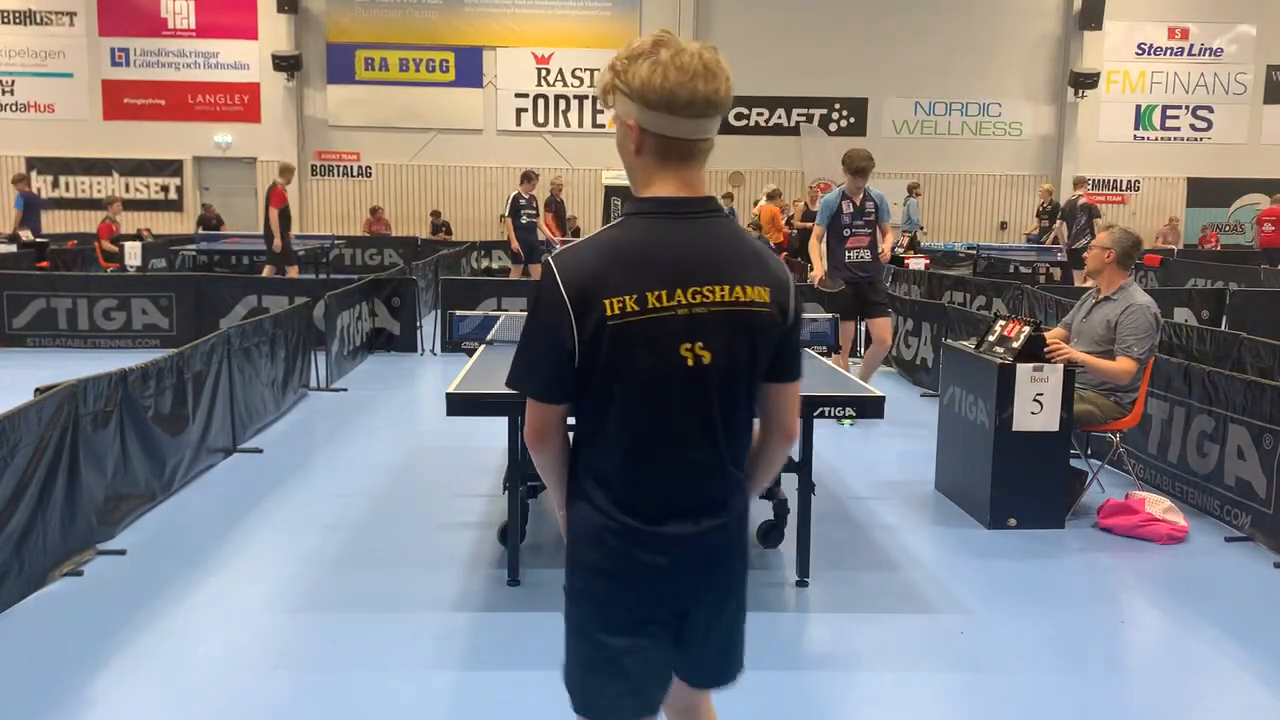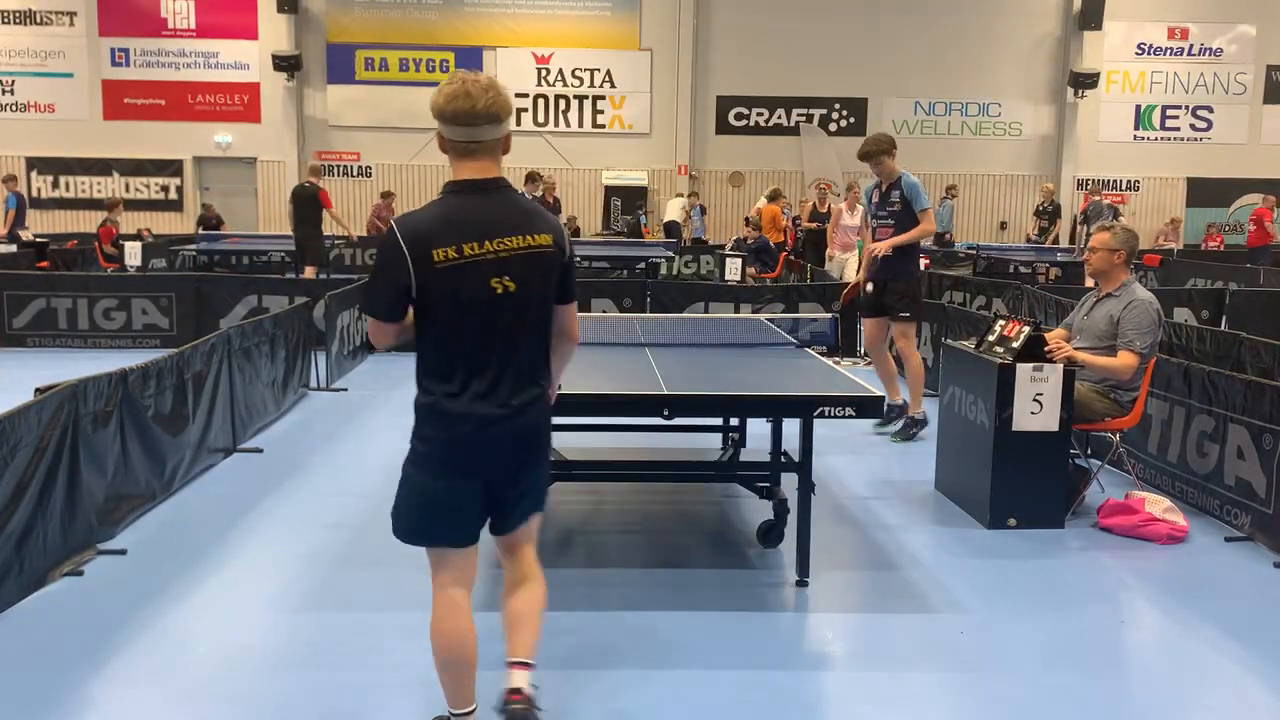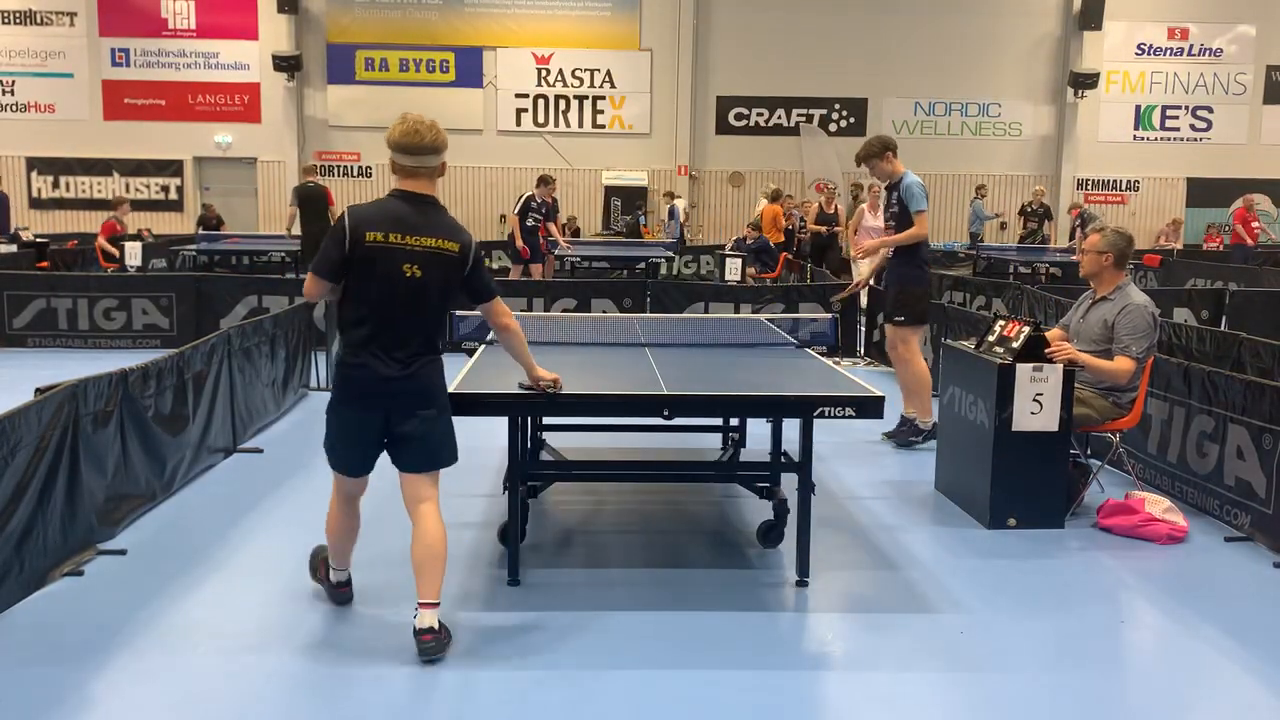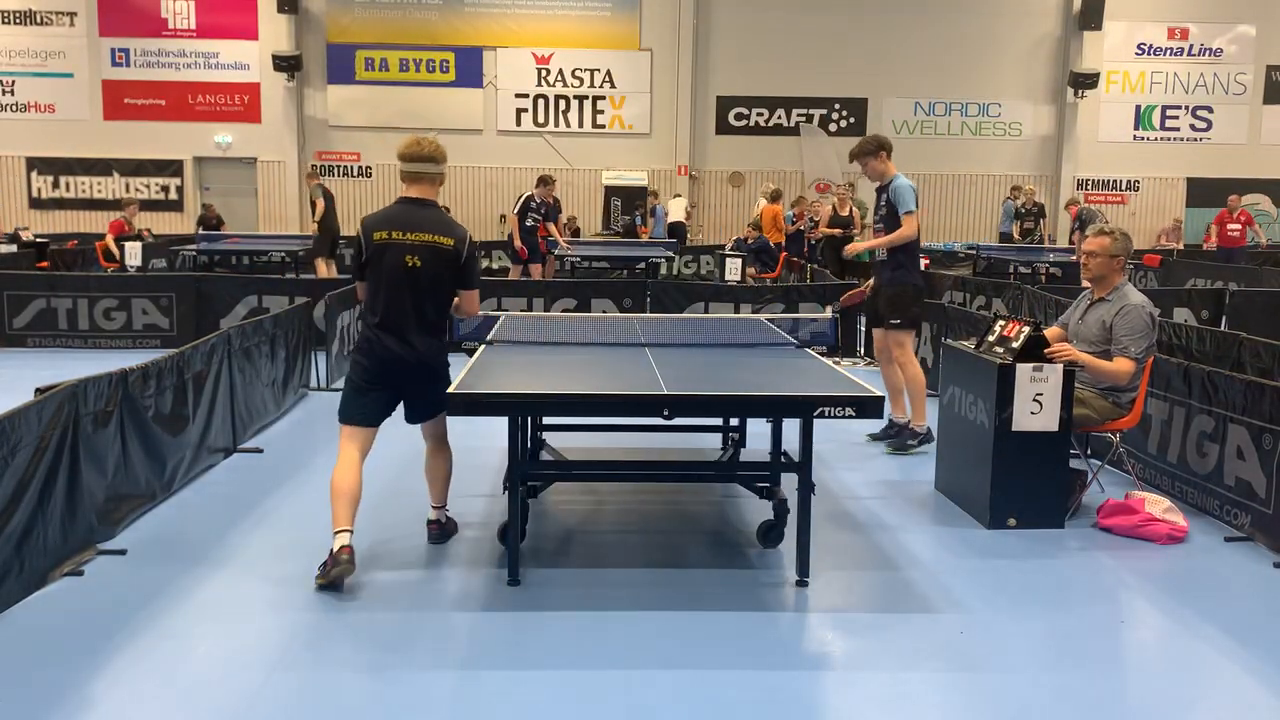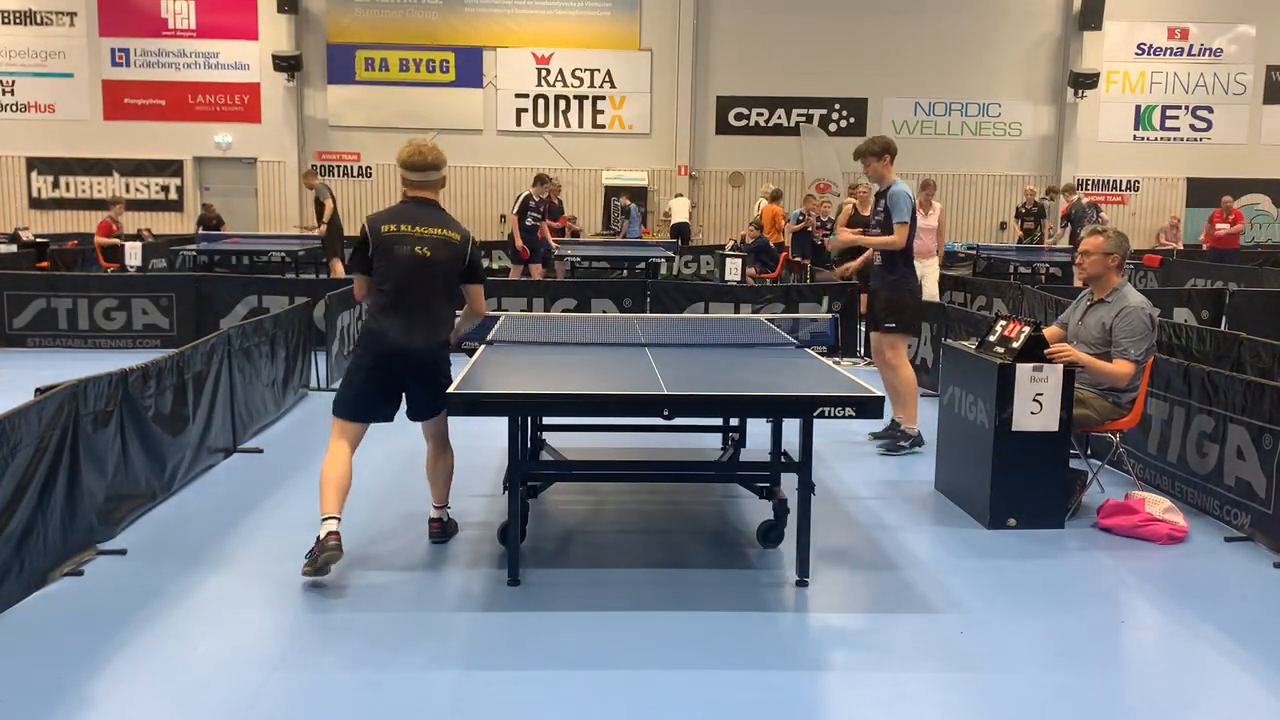
dt=0.7s
person 1, frame 1
left shoulder: (577, 272)
right shoulder: (766, 272)
left elbow: (542, 429)
right elbow: (782, 429)
left wrist: (571, 508)
left hip: (612, 550)
right hip: (718, 545)
person 1, frame 2
left shoulder: (412, 232)
right shoulder: (546, 226)
left elbow: (383, 332)
right elbow: (567, 334)
left hip: (449, 433)
right hip: (524, 428)
left knee: (453, 582)
right knee: (521, 553)
person 1, frame 3
left shoulder: (357, 220)
right shoulder: (458, 239)
left elbow: (313, 291)
right elbow: (500, 318)
right wrist: (533, 369)
left hip: (359, 381)
right hip: (421, 385)
left knee: (346, 491)
right knee: (424, 503)
left ankle: (338, 576)
right ankle: (428, 620)
person 1, frame 4
left shoulder: (372, 226)
right shoulder: (457, 236)
left elbow: (363, 292)
right elbow: (470, 308)
left hip: (375, 354)
right hip: (428, 356)
left knee: (351, 449)
right knee: (436, 438)
left ankle: (342, 545)
right ankle: (439, 519)
person 1, frame 5
left shoulder: (376, 225)
right shoulder: (460, 236)
left elbow: (361, 292)
right elbow: (477, 308)
right wrist: (455, 329)
left hip: (378, 347)
right hip: (430, 352)
left knee: (342, 439)
right knee: (437, 436)
left ankle: (329, 532)
right ankle: (439, 518)
person 2, frame 1
left shoulder: (878, 199)
right shoulder: (831, 201)
left elbow: (887, 231)
right elbow: (816, 239)
left wrist: (886, 246)
right wrist: (818, 267)
left hip: (872, 276)
right hip: (840, 279)
left knee: (884, 342)
right knee: (844, 345)
left ankle: (861, 384)
person 2, frame 2
left shoulder: (910, 185)
right shoulder: (871, 191)
left elbow: (929, 226)
left wrist: (891, 243)
right wrist: (863, 269)
left hip: (903, 276)
right hip: (877, 276)
left knee: (905, 345)
right knee: (873, 343)
left ankle: (916, 414)
right ankle: (895, 402)
person 2, frame 3
left shoulder: (911, 185)
right shoulder: (892, 188)
left elbow: (922, 230)
left wrist: (880, 243)
right wrist: (870, 272)
left hip: (912, 279)
right hip: (897, 278)
left knee: (908, 350)
right knee: (895, 348)
left ankle: (926, 424)
right ankle: (912, 417)
person 2, frame 4
left shoulder: (901, 186)
right shoulder: (882, 190)
left elbow: (909, 232)
left wrist: (867, 245)
right wrist: (876, 277)
left hip: (903, 283)
right hip: (886, 282)
left knee: (902, 353)
right knee: (882, 352)
left ankle: (920, 428)
right ankle: (899, 420)
person 2, frame 5
left shoulder: (899, 192)
right shoulder: (881, 194)
left elbow: (899, 240)
left wrist: (855, 239)
right wrist: (858, 262)
left hip: (899, 286)
right hip: (881, 285)
left knee: (896, 355)
right knee: (880, 356)
left ankle: (911, 431)
right ankle: (899, 421)
person 3, frame 1
left shoulder: (1138, 308)
right shoulder: (1090, 297)
left elbow: (1124, 372)
right elbow: (1059, 335)
left wrist: (1079, 358)
right wrist: (1025, 339)
left hip: (1106, 399)
right hip: (1069, 386)
left knee: (1038, 411)
right knee: (1019, 395)
person 3, frame 2
left shoulder: (1140, 304)
right shoulder: (1091, 298)
left elbow: (1125, 368)
right elbow: (1059, 335)
left wrist: (1079, 357)
left hip: (1107, 397)
right hip: (1071, 383)
person 3, frame 3
left shoulder: (1135, 307)
right shoulder: (1088, 297)
left elbow: (1122, 372)
right elbow: (1054, 336)
left wrist: (1080, 358)
left hip: (1105, 398)
left ankle: (1068, 478)
person 3, frame 4
left shoulder: (1132, 308)
right shoulder: (1086, 297)
left elbow: (1122, 374)
right elbow: (1053, 335)
left wrist: (1081, 358)
left hip: (1105, 399)
right hip: (1070, 385)
person 3, frame 5
left shoulder: (1132, 309)
right shoulder: (1085, 297)
left elbow: (1122, 375)
right elbow: (1051, 335)
left wrist: (1080, 358)
left hip: (1106, 399)
right hip: (1071, 386)
